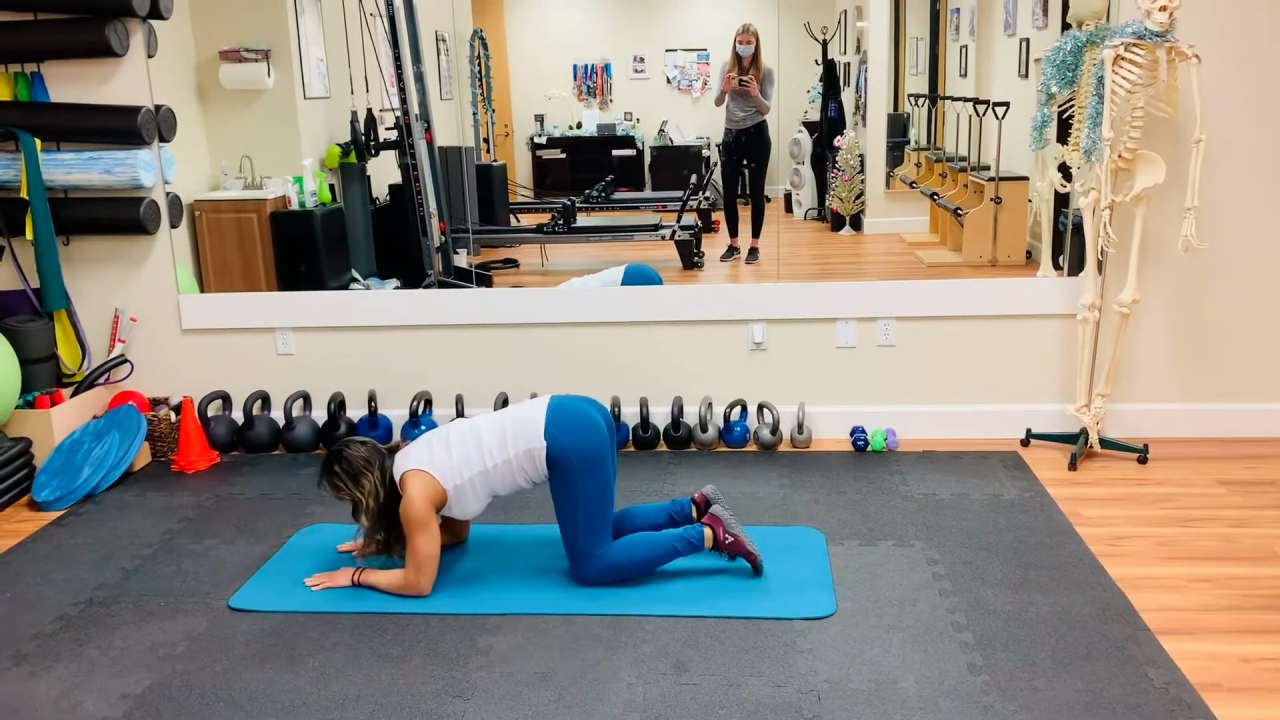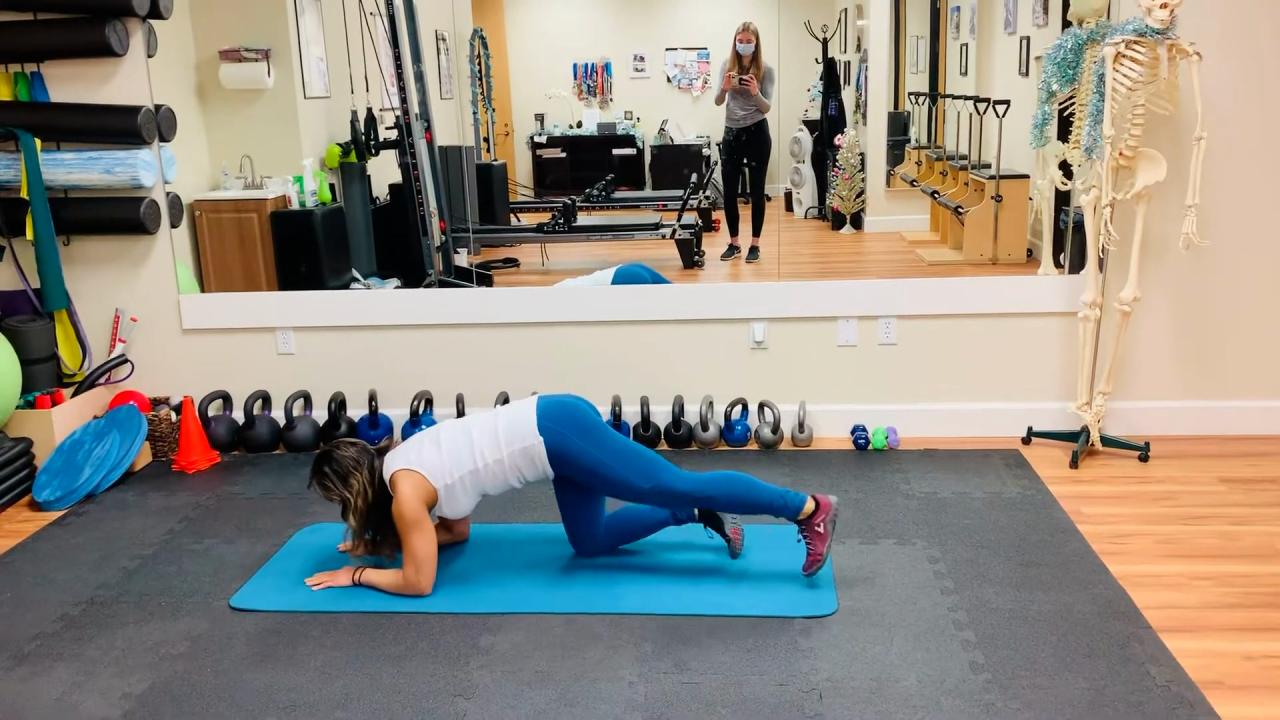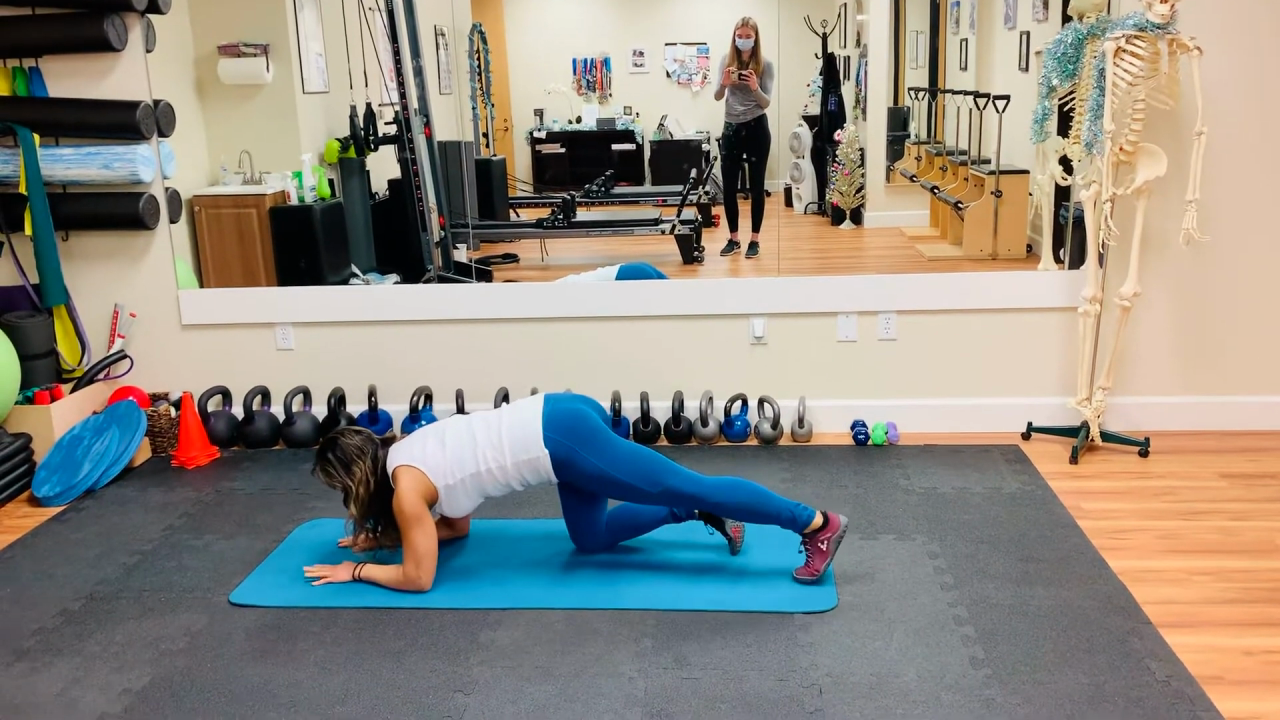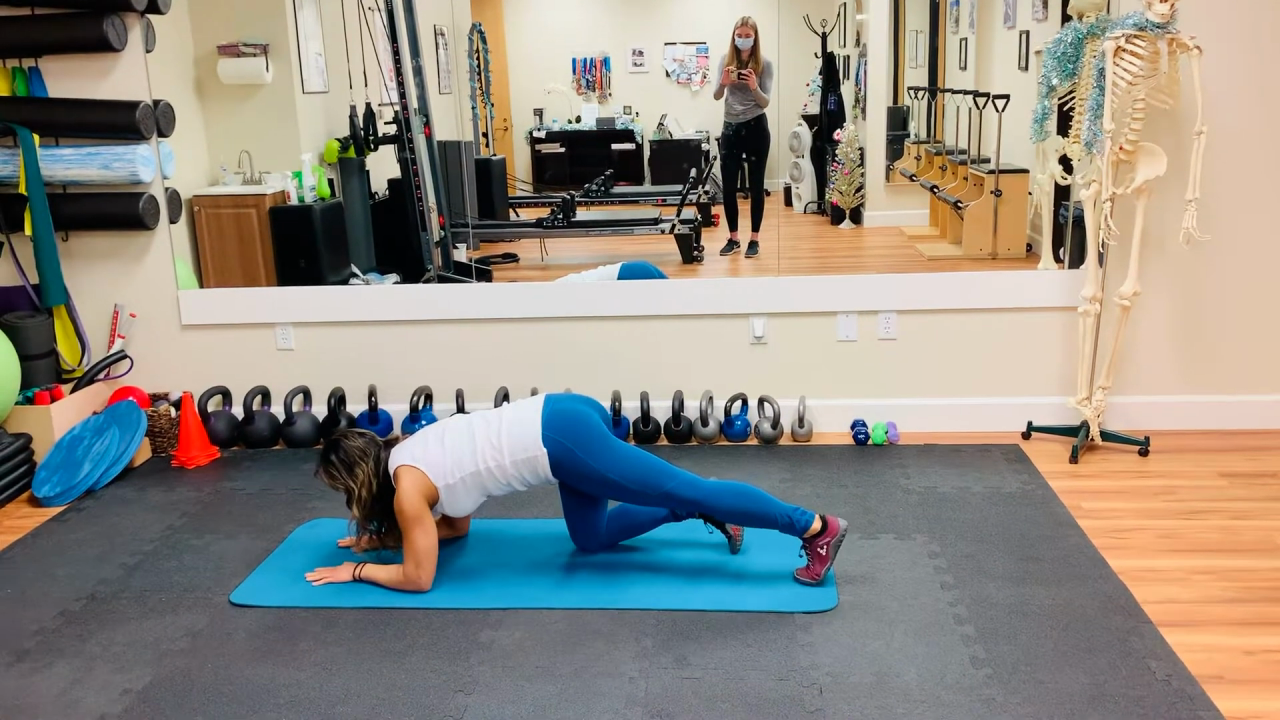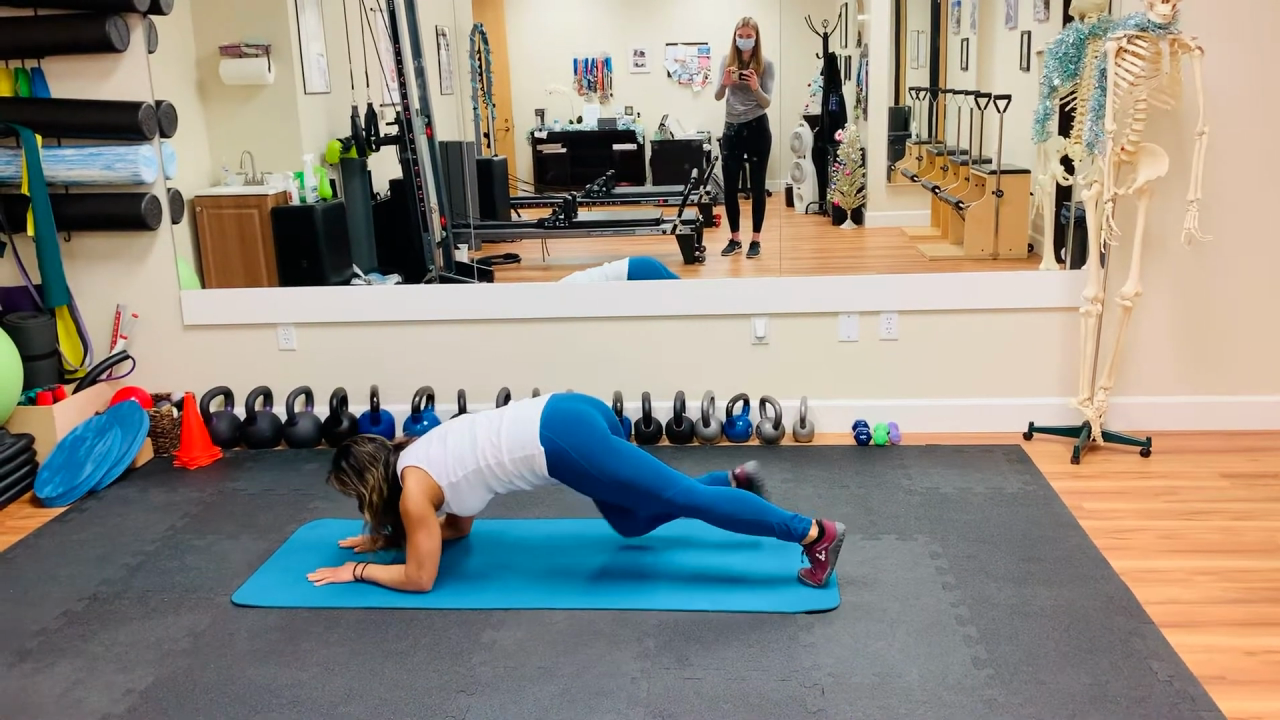
dt=0.5s
person 1, frame 1
left shoulder: (414, 491)
right shoulder: (406, 457)
left elbow: (418, 583)
right elbow: (454, 531)
left wrist: (356, 574)
right wrist: (381, 541)
left hip: (570, 438)
right hip: (575, 417)
left knee: (593, 565)
right knee: (592, 535)
left ankle: (709, 533)
right ankle: (695, 505)
person 1, frame 2
left shoulder: (404, 491)
right shoulder: (400, 457)
left elbow: (418, 581)
right elbow: (454, 529)
left wrist: (356, 575)
right wrist: (377, 540)
left hip: (556, 434)
right hip: (556, 419)
left knee: (674, 486)
right knee: (591, 542)
left ankle: (808, 509)
right ankle: (700, 507)
person 1, frame 3
left shoulder: (406, 485)
right shoulder: (405, 449)
left elbow: (419, 577)
right elbow: (453, 524)
left wrist: (355, 570)
right wrist: (382, 535)
left hip: (562, 438)
right hip: (563, 416)
left knee: (689, 486)
right knee: (591, 539)
left ankle: (817, 524)
right ankle: (699, 512)
person 1, frame 4
left shoulder: (406, 486)
right shoulder: (406, 450)
left elbow: (418, 577)
right elbow: (452, 524)
left wrist: (356, 569)
right wrist: (383, 536)
left hip: (560, 439)
right hip: (564, 416)
left knee: (683, 489)
right knee: (591, 539)
left ankle: (816, 529)
right ankle: (698, 510)
person 1, frame 5
left shoulder: (413, 486)
right shoulder: (415, 452)
left elbow: (420, 578)
right elbow: (456, 524)
left wrist: (358, 570)
right wrist: (384, 535)
left hip: (563, 437)
right hip: (571, 413)
left knee: (681, 498)
right knee: (632, 521)
left ankle: (815, 535)
right ankle: (735, 479)
person 2, frame 1
left shoulder: (765, 71)
right shoulder: (727, 67)
left elbow: (766, 109)
right elbow: (717, 103)
left wrist: (755, 94)
right wrist: (724, 89)
left hip: (757, 134)
right hip: (731, 134)
left knee: (756, 192)
right knee: (729, 192)
left ankle: (754, 246)
right ankle: (733, 244)
person 2, frame 2
left shoulder: (765, 69)
right shoulder: (727, 66)
left elbow: (767, 107)
right elbow: (718, 102)
left wrist: (755, 93)
right wrist: (724, 88)
left hip: (757, 133)
right hip: (732, 133)
left knee: (756, 191)
right knee: (729, 191)
left ankle: (755, 244)
right ankle: (734, 243)
person 2, frame 3
left shoulder: (765, 65)
right shoulder: (726, 61)
left elbow: (766, 103)
right elbow: (717, 97)
left wrist: (755, 88)
right wrist: (723, 83)
left hip: (756, 128)
right hip: (731, 128)
left knee: (756, 186)
right knee: (729, 187)
left ankle: (754, 240)
right ankle: (733, 239)
person 2, frame 4
left shoulder: (764, 64)
right shoulder: (726, 60)
left elbow: (766, 102)
right elbow: (717, 96)
left wrist: (754, 87)
right wrist: (723, 83)
left hip: (756, 127)
right hip: (731, 128)
left knee: (755, 186)
right knee: (728, 187)
left ankle: (754, 239)
right ankle: (733, 238)
person 2, frame 5
left shoulder: (765, 64)
right shoulder: (727, 61)
left elbow: (767, 103)
right elbow: (718, 97)
left wrist: (755, 88)
right wrist: (724, 83)
left hip: (757, 128)
right hip: (732, 128)
left knee: (757, 186)
right knee: (730, 187)
left ankle: (755, 240)
right ankle: (735, 238)
